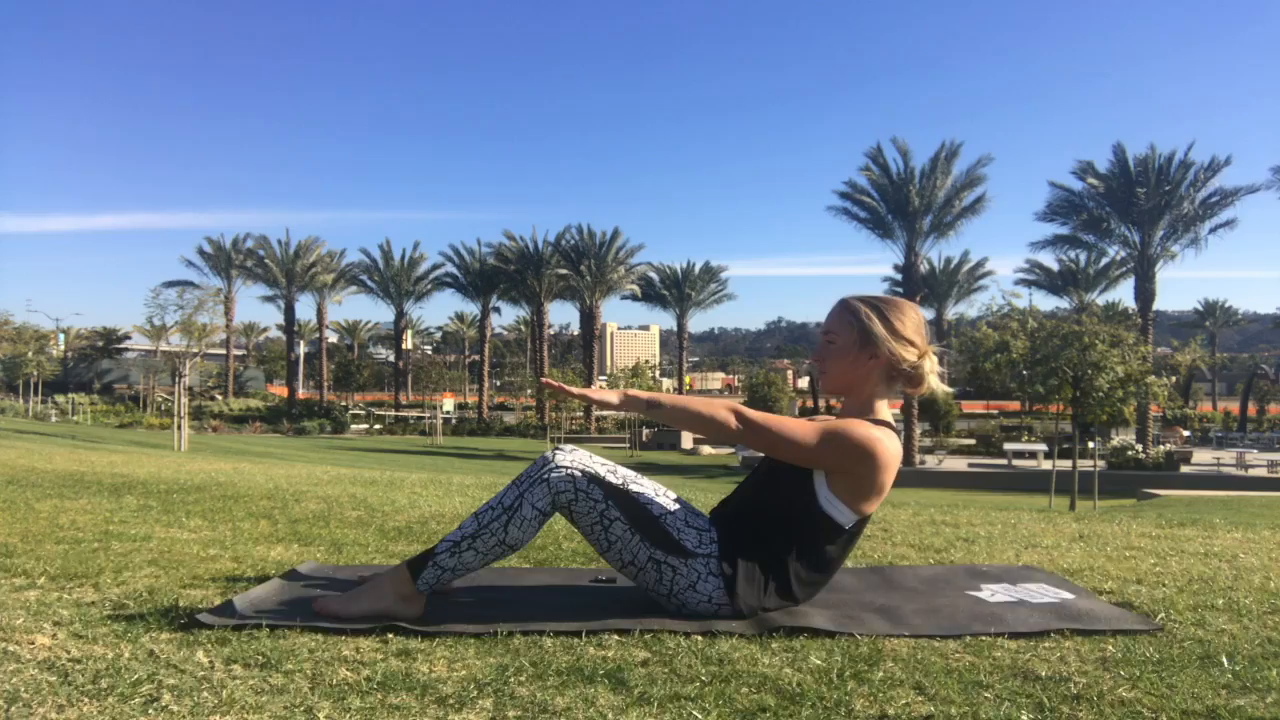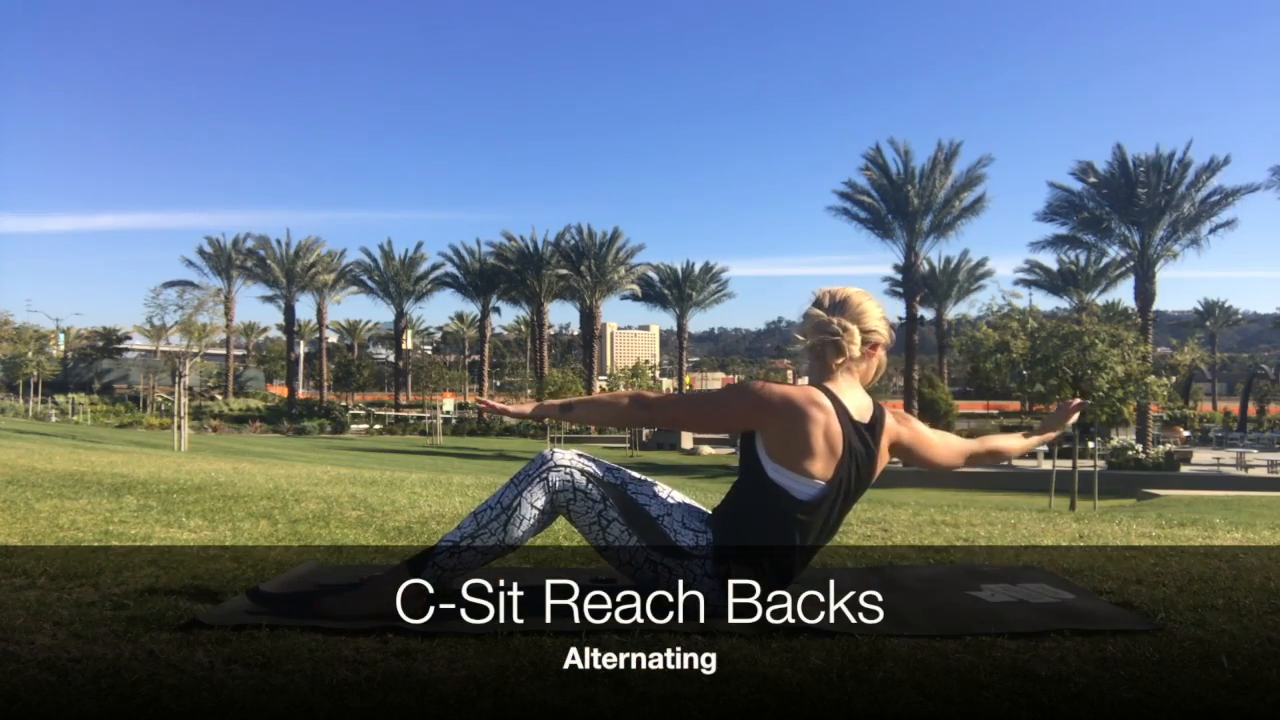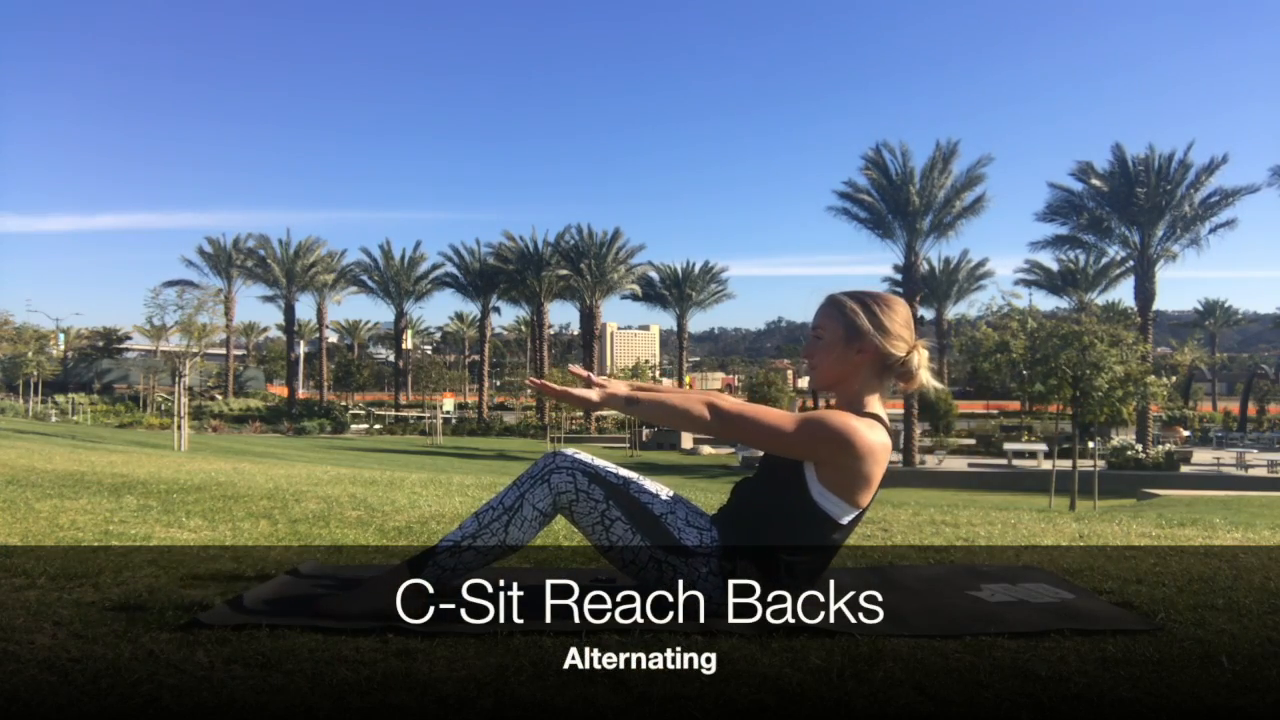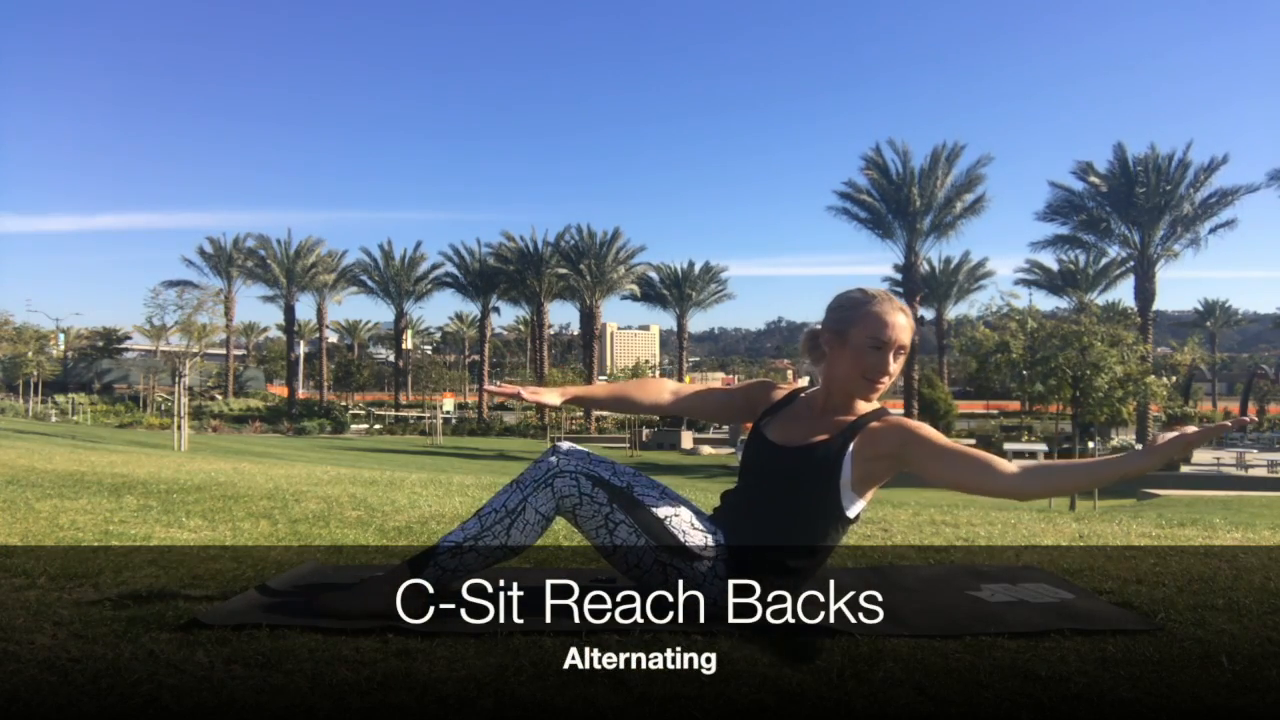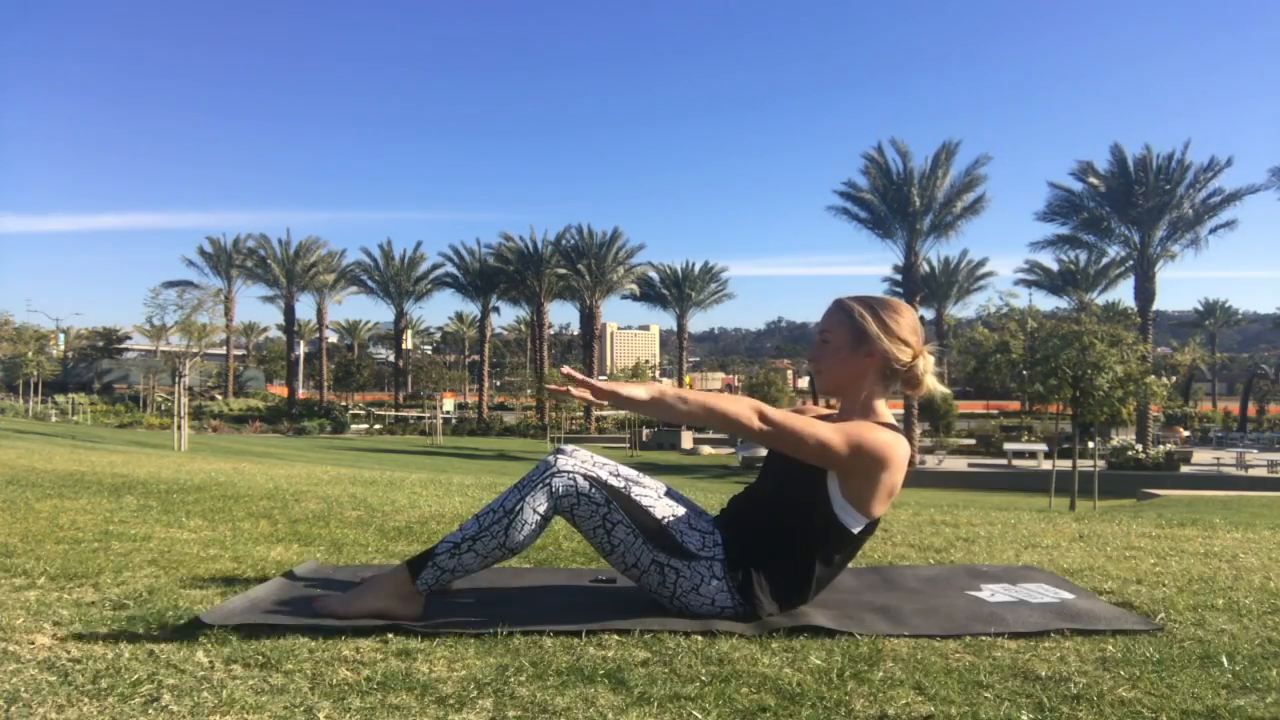
dt=1s
person 1, frame 1
left shoulder: (868, 444)
right shoulder: (850, 429)
left elbow: (738, 424)
right elbow: (748, 430)
left wrist: (626, 398)
right wrist: (635, 402)
left hip: (721, 582)
right hip: (718, 553)
left knee: (559, 476)
right knee: (565, 463)
left ankle: (409, 584)
right ankle: (416, 576)
person 1, frame 2
left shoulder: (783, 406)
right shoulder: (888, 427)
left elbow: (647, 409)
right elbow: (971, 450)
left wrist: (540, 407)
right wrist: (1044, 432)
left hip: (712, 572)
right hip: (741, 573)
left knee: (556, 471)
right knee: (570, 471)
left ankle: (409, 582)
right ankle: (426, 572)
person 1, frame 3
left shoulder: (850, 435)
right shoulder: (844, 424)
left elbow: (714, 417)
right elbow: (730, 407)
left wrist: (605, 399)
right wrist: (625, 389)
left hip: (719, 579)
right hip: (722, 555)
left knee: (562, 475)
right knee: (565, 469)
left ankle: (409, 582)
right ankle: (418, 573)
person 1, frame 4
left shoulder: (889, 438)
right shoulder: (774, 400)
left elbow: (1018, 478)
right elbow: (669, 396)
left wrist: (1153, 454)
right wrist: (567, 393)
left hip: (739, 586)
right hip: (713, 557)
left knee: (560, 475)
right knee: (565, 462)
left ankle: (414, 585)
right ankle: (426, 576)
person 1, frame 5
left shoulder: (878, 447)
right shoulder: (826, 422)
left elbow: (755, 421)
right elbow: (728, 414)
left wrist: (648, 393)
right wrist: (621, 396)
left hip: (731, 584)
right hip: (723, 554)
left knee: (561, 479)
right knee: (571, 464)
left ankle: (408, 585)
right ankle: (418, 575)
